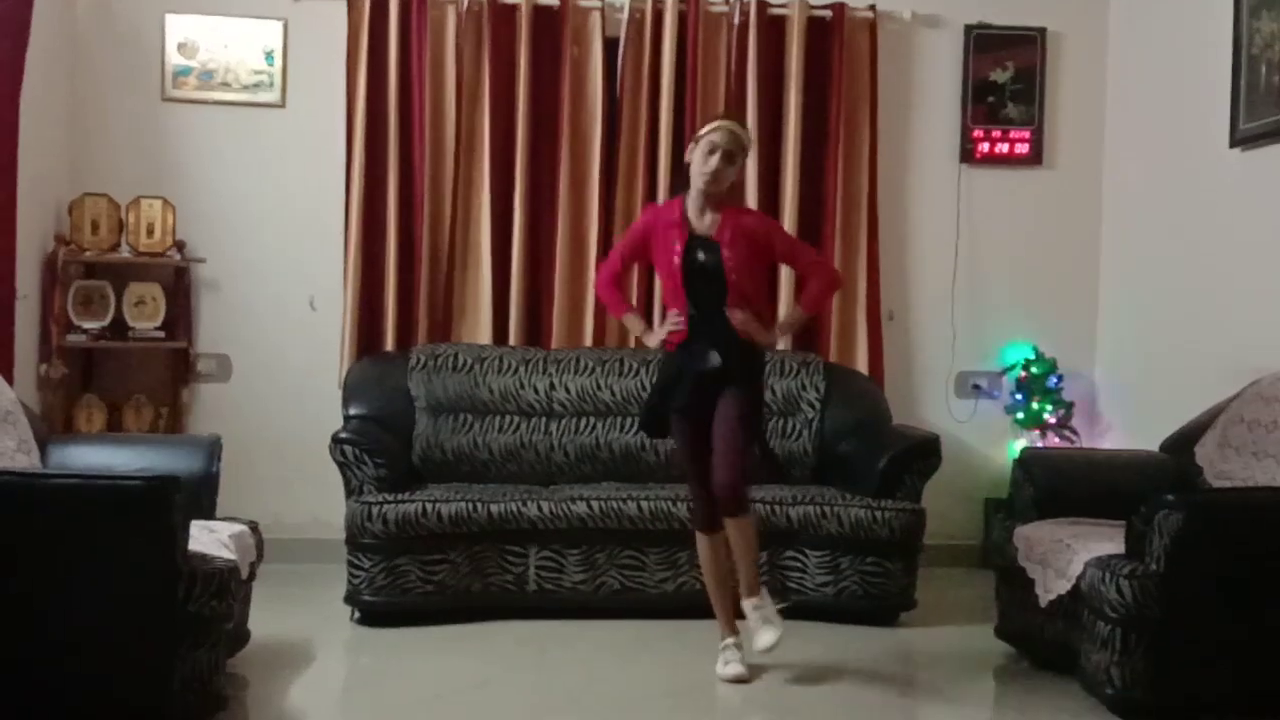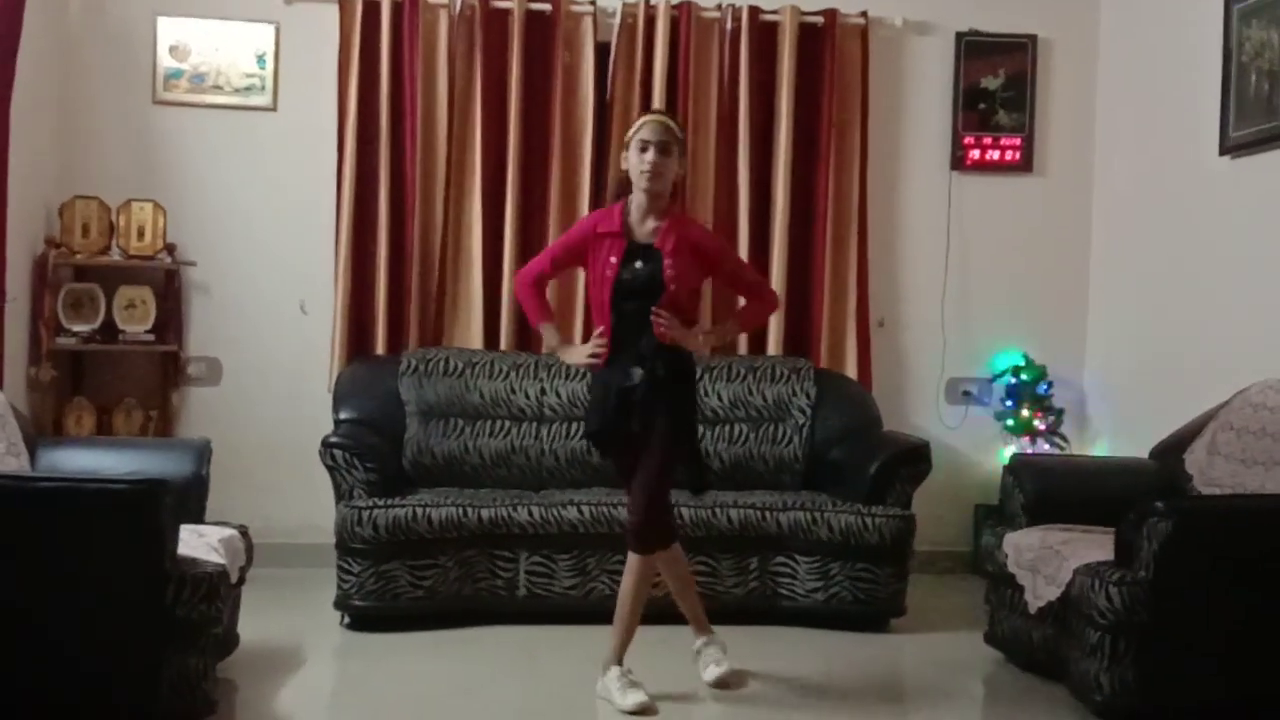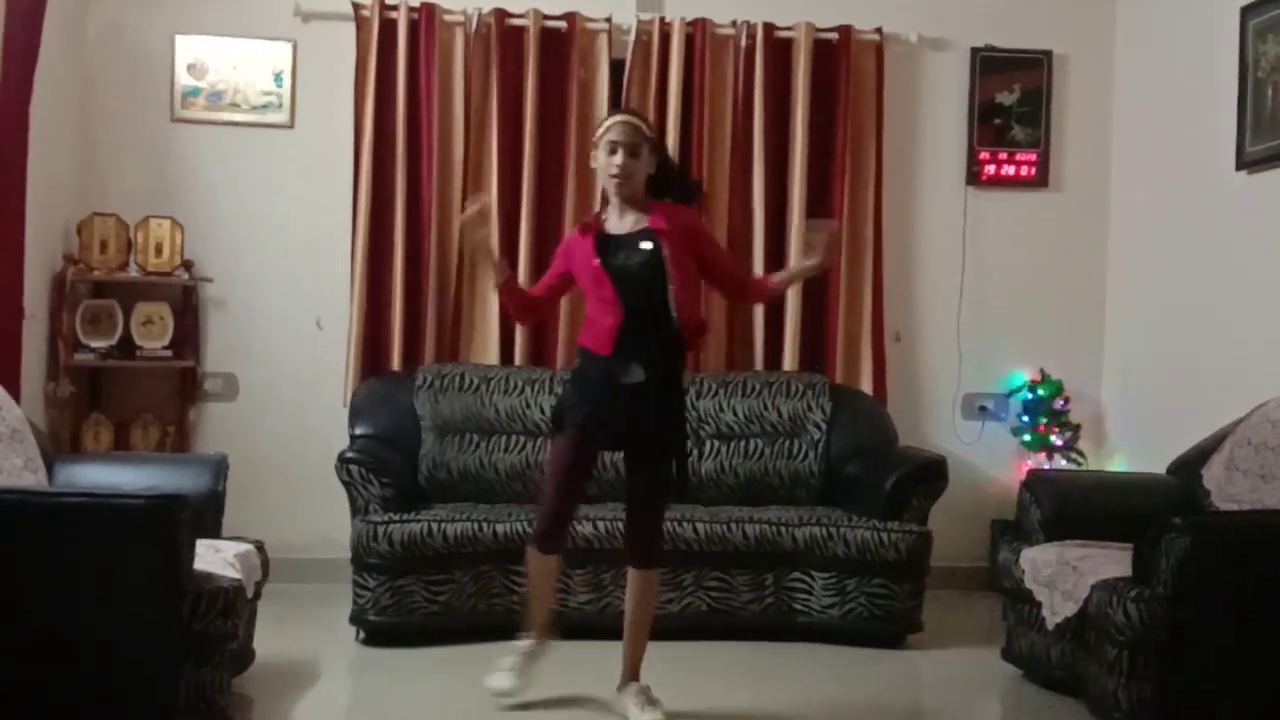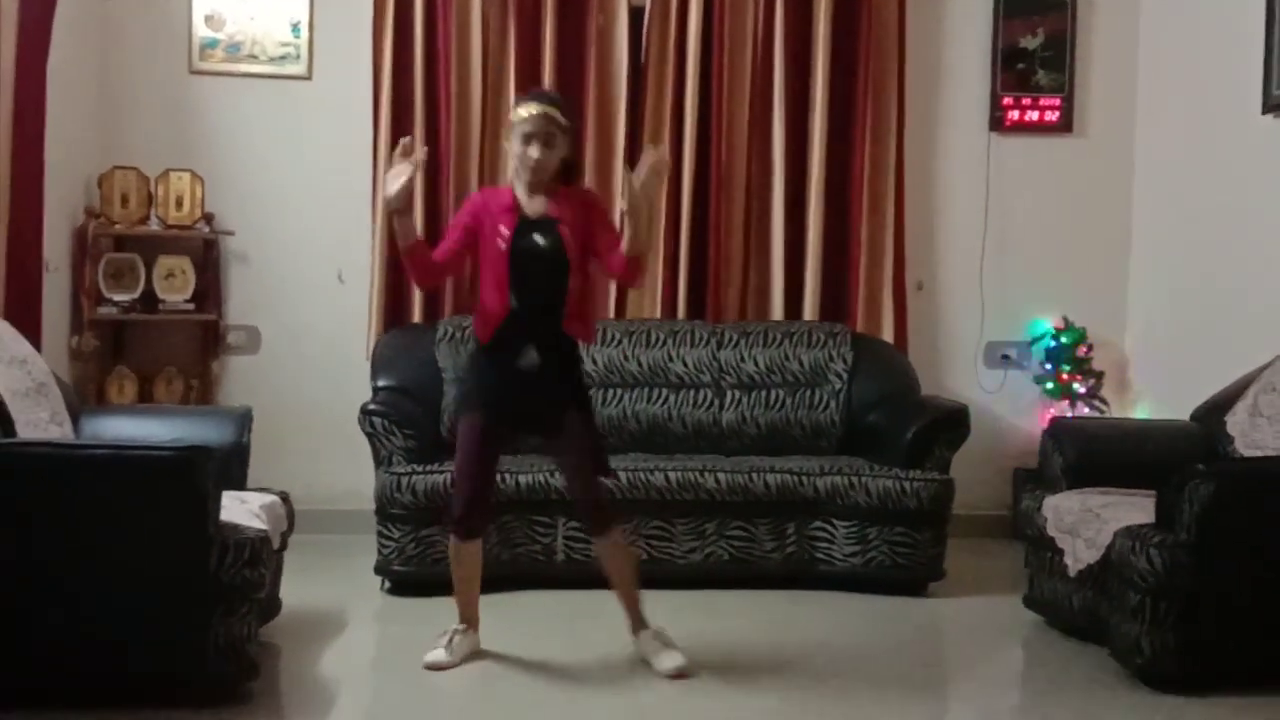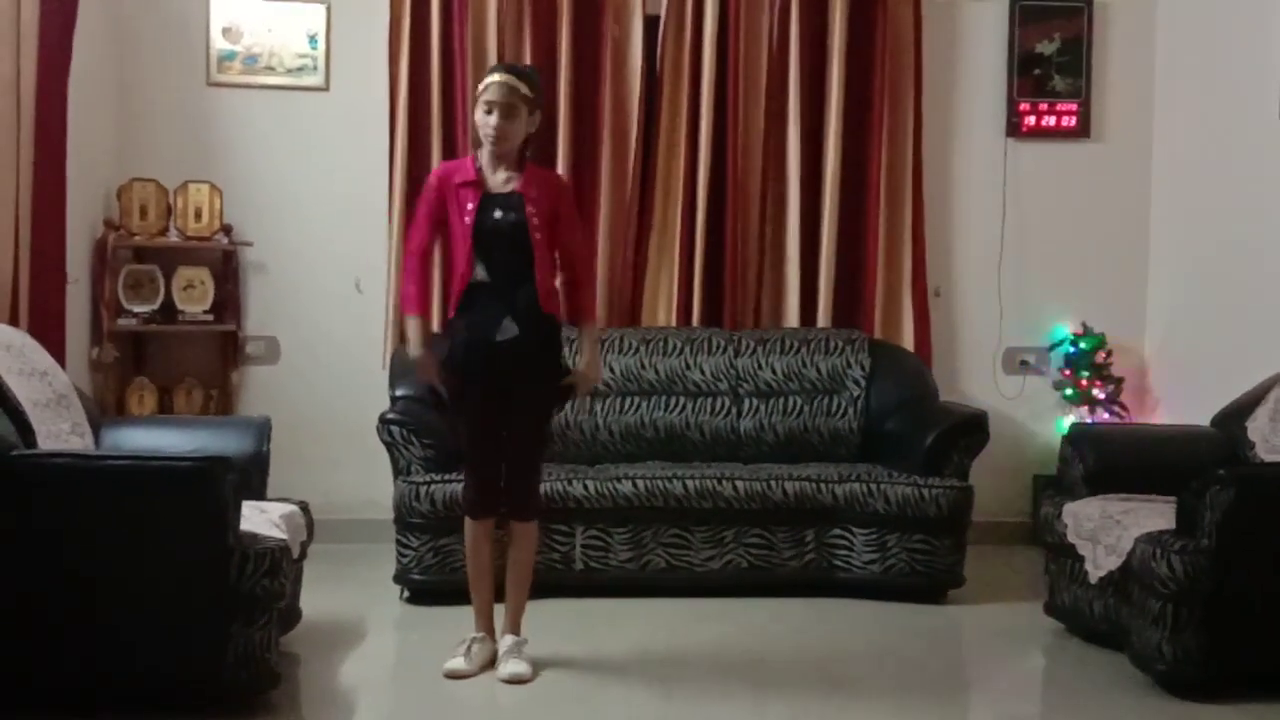
dt=0.7s
person 1, frame 1
left shoulder: (751, 225)
right shoulder: (657, 222)
left elbow: (823, 274)
right elbow: (607, 279)
left wrist: (778, 331)
right wrist: (646, 333)
left hip: (738, 370)
right hip: (686, 372)
left knee: (728, 482)
right knee: (704, 504)
left ankle: (753, 592)
right ankle: (728, 636)
person 1, frame 2
left shoulder: (692, 236)
right shoulder: (596, 228)
left elbow: (761, 296)
right elbow: (528, 281)
left wrist: (710, 339)
right wrist: (565, 348)
left hip: (669, 386)
right hip: (616, 386)
left knee: (645, 525)
right knee: (654, 525)
left ankle: (615, 669)
right ankle: (706, 634)
person 1, frame 3
left shoulder: (679, 222)
right shoulder: (581, 240)
left elbow: (747, 291)
right elbow: (532, 310)
left wrist: (807, 267)
right wrist: (488, 255)
left hip: (657, 391)
right hip: (594, 386)
left knee: (643, 536)
right knee: (549, 521)
right ankle: (534, 638)
person 1, frame 4
left shoulder: (583, 208)
right shoulder: (481, 207)
left elbow: (621, 270)
right elbow: (430, 273)
left wrist: (635, 202)
right wrist: (397, 210)
left hip: (558, 370)
right hip: (493, 367)
left knee: (591, 503)
right knee: (464, 505)
left ankle: (642, 628)
right ankle: (466, 626)
person 1, frame 5
left shoulder: (550, 189)
right shoulder: (446, 180)
left elbow: (578, 272)
right elbow: (416, 260)
left wrist: (590, 351)
right wrist: (418, 339)
left hip: (532, 347)
right hip: (472, 345)
left knee: (522, 489)
right knee: (479, 489)
left ankle: (512, 635)
right ankle: (482, 634)
